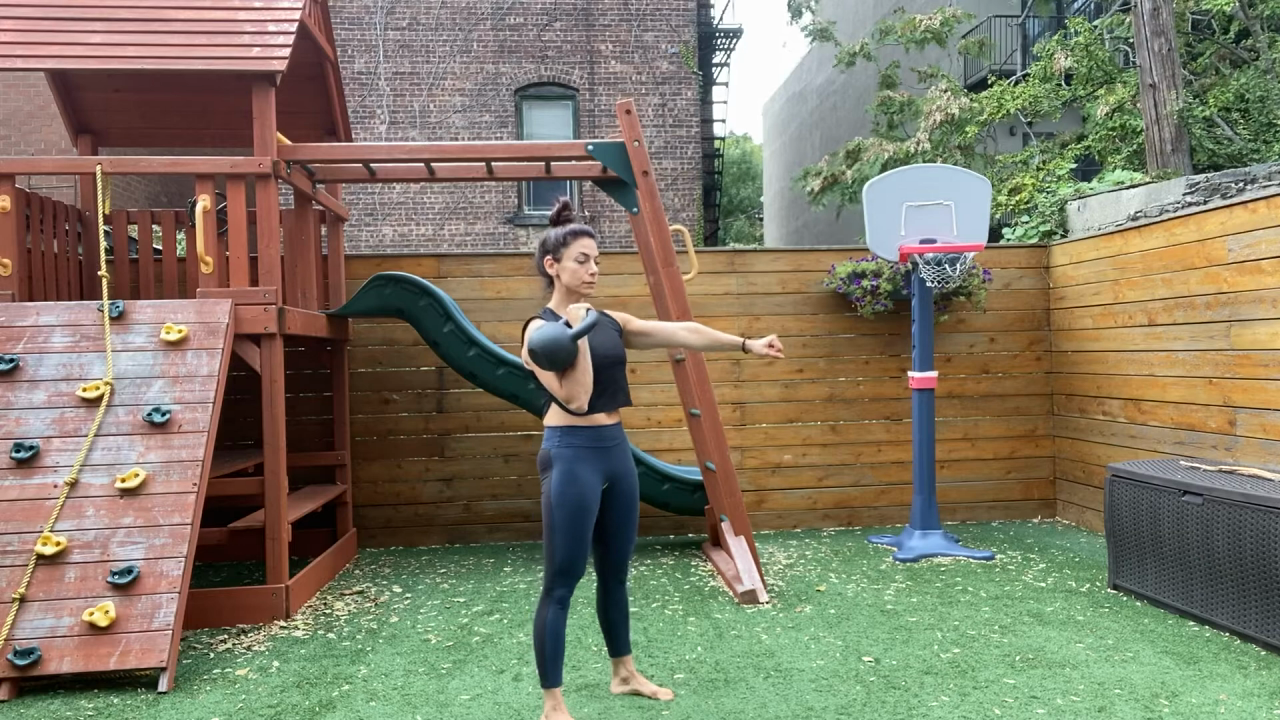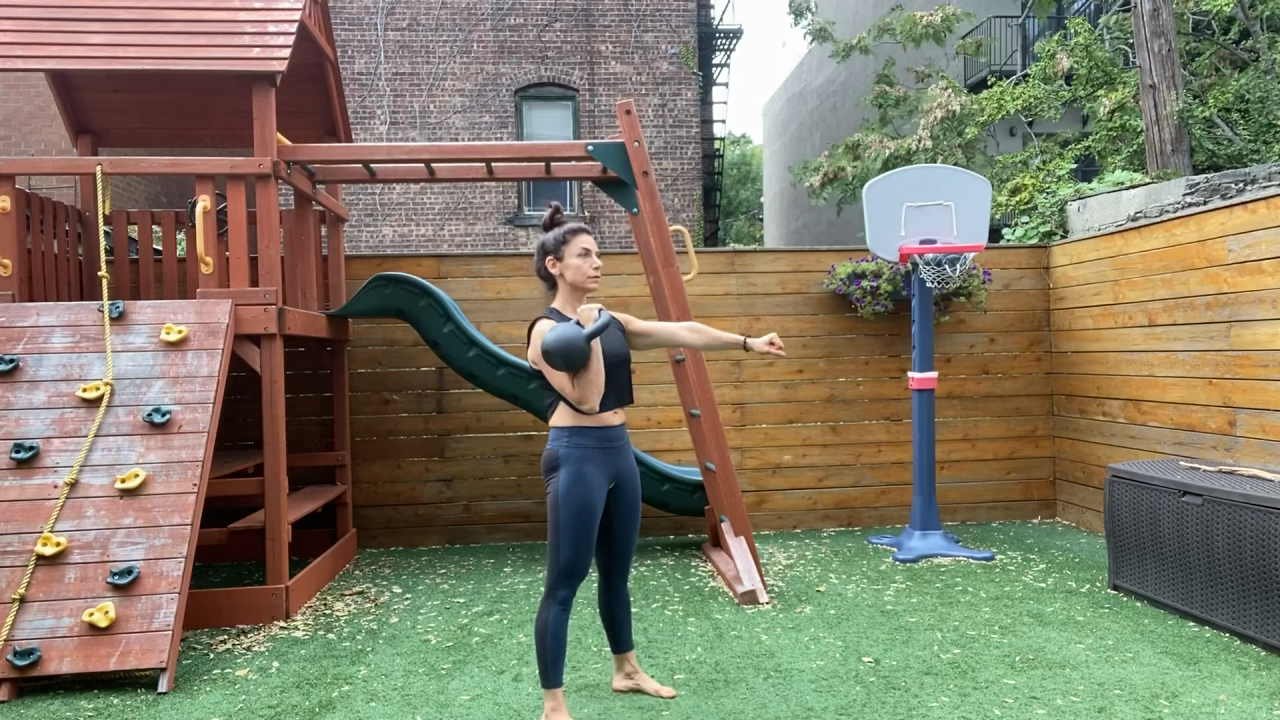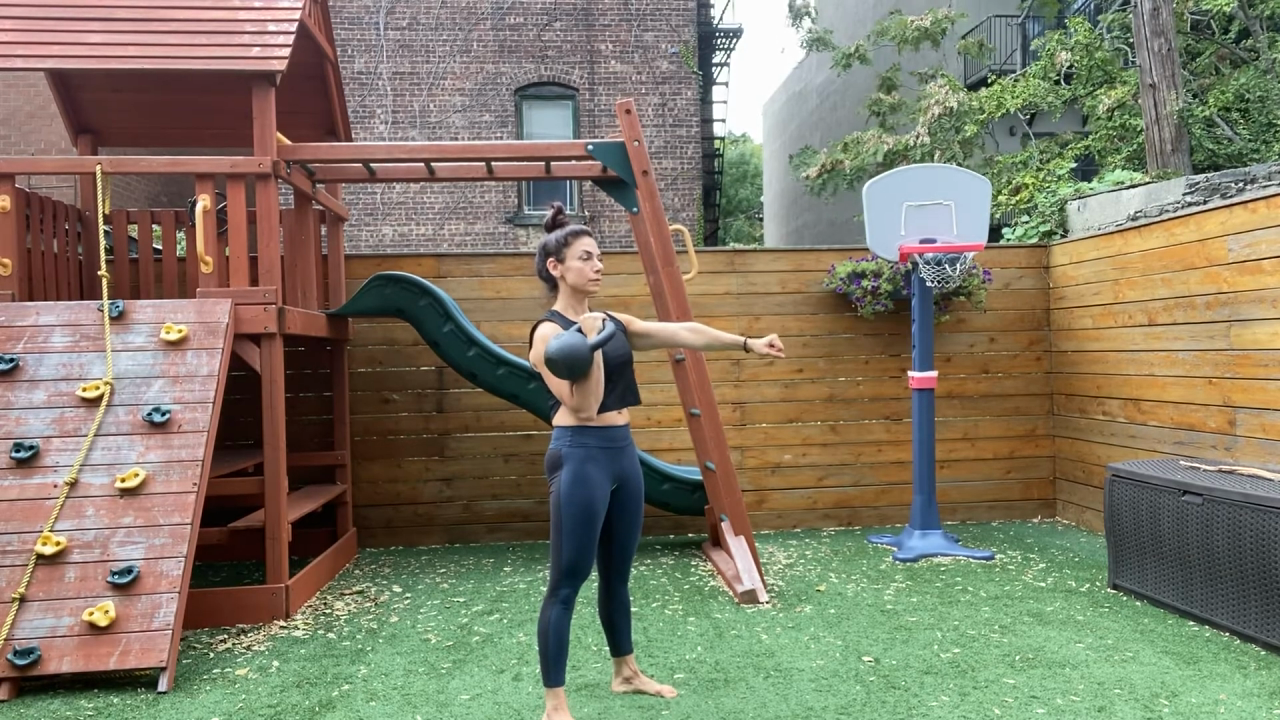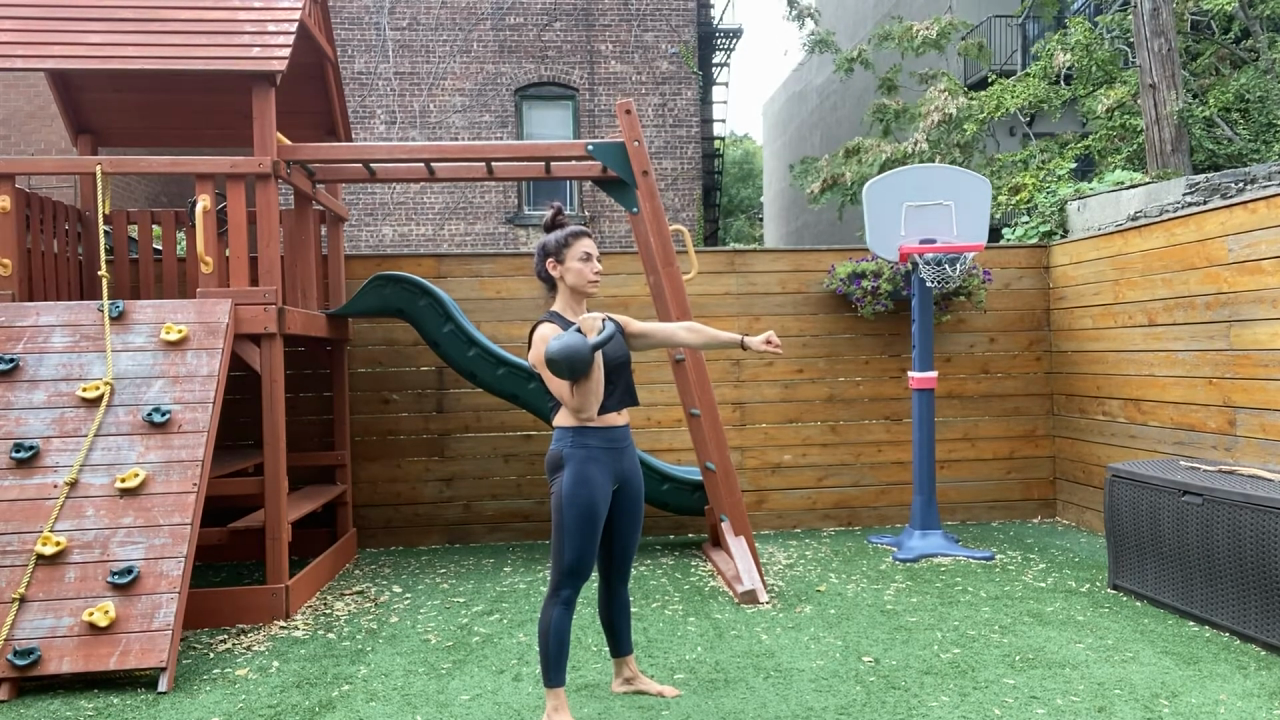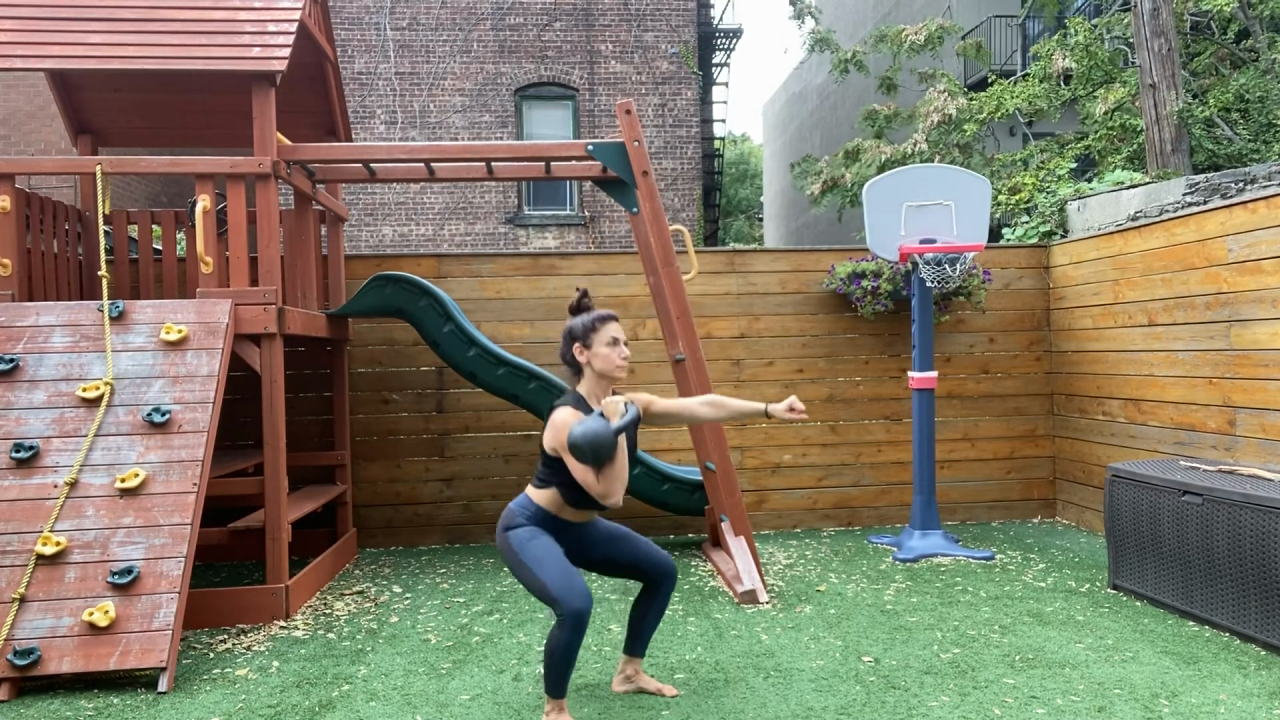
dt=1s
person 1, frame 1
left shoulder: (610, 322)
right shoulder: (540, 330)
left elbow: (682, 333)
right elbow: (575, 399)
left wrist: (746, 344)
right wrist: (575, 334)
left hip: (615, 450)
right hip: (571, 455)
left knee: (616, 573)
right knee: (561, 583)
left ankle: (624, 672)
person 1, frame 2
left shoulder: (612, 322)
right shoulder: (546, 330)
left elbow: (681, 333)
right elbow: (587, 398)
left wrist: (747, 342)
right wrist: (587, 333)
left hip: (618, 451)
right hip: (576, 456)
left knee: (617, 572)
right knee: (564, 583)
left ankle: (626, 669)
person 1, frame 3
left shoulder: (612, 322)
right shoulder: (549, 333)
left elbow: (683, 333)
right elbow: (584, 406)
left wrist: (747, 343)
right wrist: (590, 342)
left hip: (622, 451)
right hip: (580, 456)
left knee: (617, 573)
right knee: (567, 582)
left ankle: (626, 671)
person 1, frame 4
left shoulder: (610, 324)
right shoulder: (548, 334)
left elbow: (680, 333)
right elbow: (584, 407)
left wrist: (745, 341)
right wrist: (591, 342)
left hip: (623, 453)
right hip: (581, 457)
left knee: (618, 575)
right knee: (568, 583)
left ankle: (626, 672)
person 1, frame 5
left shoulder: (628, 404)
right shoulder: (566, 418)
left elbow: (703, 406)
right elbow: (610, 494)
left wrist: (769, 409)
right wrist: (615, 429)
left hip: (578, 526)
right hip: (529, 527)
left knee: (661, 570)
right knee: (575, 604)
left ankle: (629, 671)
